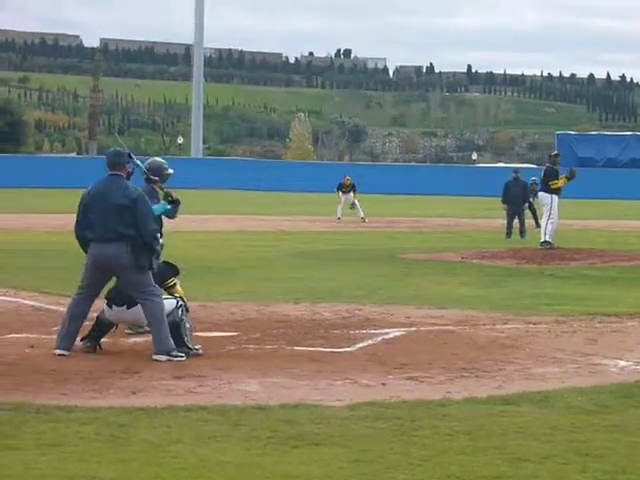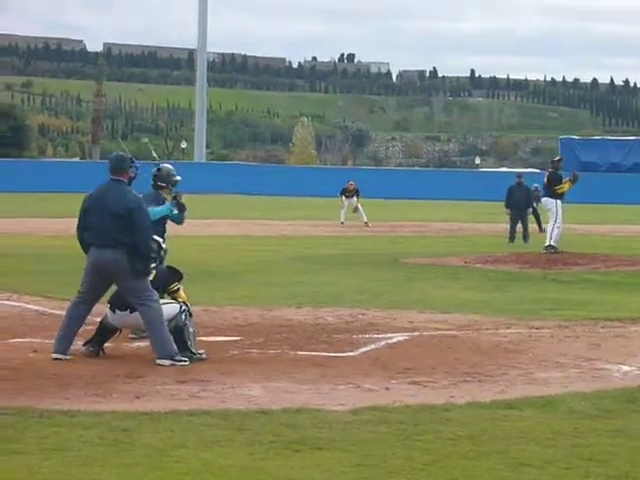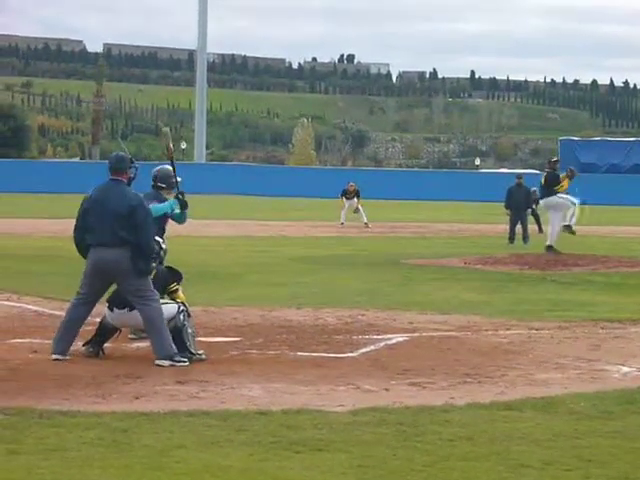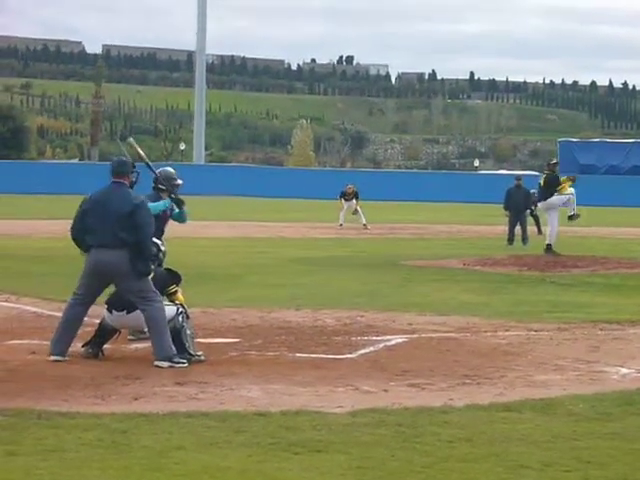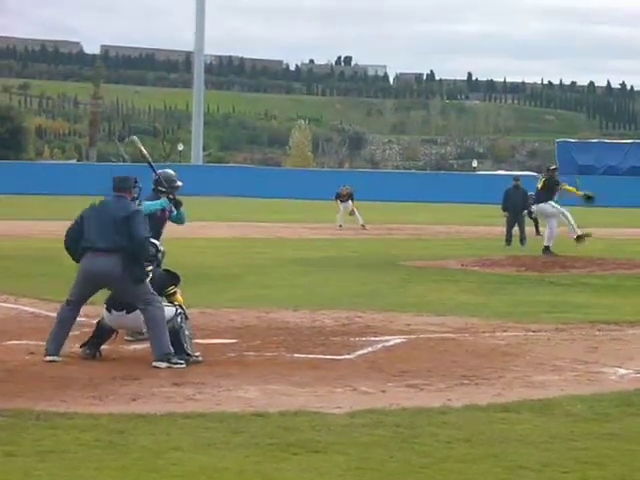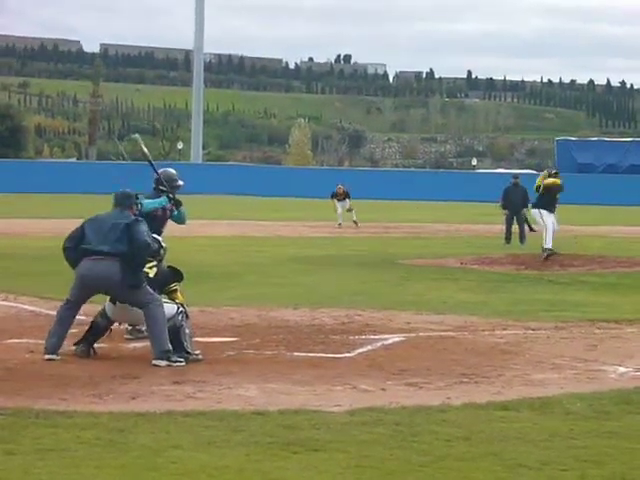
dt=0.3s
person 1, frame 1
left shoulder: (91, 192)
right shoulder: (133, 193)
left elbow: (79, 228)
right elbow: (148, 228)
left wrist: (91, 249)
right wrist: (153, 250)
left hip: (97, 251)
right hip: (125, 252)
left knee: (82, 296)
right knee: (151, 296)
left ankle: (63, 344)
right ankle: (163, 349)
person 1, frame 2
left shoulder: (92, 196)
right shoulder: (132, 199)
left elbow: (81, 231)
right elbow: (143, 236)
right wrist: (146, 261)
left hip: (97, 256)
right hip: (124, 258)
left knee: (82, 301)
right knee: (149, 302)
left ankle: (60, 348)
right ankle: (166, 353)
person 1, frame 3
left shoulder: (92, 197)
right shoulder: (134, 199)
left elbow: (79, 233)
right elbow: (146, 236)
left wrist: (89, 255)
right wrist: (147, 261)
left hip: (97, 256)
right hip: (125, 257)
left knee: (82, 301)
right knee: (149, 302)
left ankle: (59, 349)
right ankle: (166, 354)
person 1, frame 4
left shoulder: (92, 199)
right shoulder: (136, 201)
left elbow: (76, 232)
right elbow: (145, 236)
right wrist: (145, 262)
left hip: (96, 258)
right hip: (124, 259)
left knee: (78, 302)
right knee: (151, 302)
left ankle: (57, 350)
right ankle: (165, 355)
person 1, frame 5
left shoulder: (92, 209)
right shoulder: (133, 211)
left elbow: (70, 238)
right elbow: (141, 242)
right wrist: (142, 264)
left hip: (89, 264)
right hip: (118, 265)
left knee: (71, 305)
right knee: (152, 303)
left ankle: (51, 351)
right ankle: (163, 356)
person 1, frame 6
left shoulder: (93, 221)
right shoulder: (134, 221)
left elbow: (69, 245)
right elbow: (144, 245)
left hip: (86, 269)
right hip: (115, 270)
left knee: (70, 305)
right knee: (152, 303)
left ankle: (51, 349)
right ankle: (162, 355)
person 2, frame 1
left shoulder: (155, 193)
right shoulder: (146, 191)
left elbow: (170, 215)
left wrist: (174, 205)
right wrist: (164, 204)
right ankle: (135, 323)
person 2, frame 2
left shoulder: (162, 199)
right shoulder: (151, 197)
left elbow: (178, 220)
right elbow: (148, 215)
left wrist: (180, 210)
right wrist: (170, 206)
right ankle: (138, 327)
person 2, frame 3
left shoulder: (166, 201)
right shoulder: (150, 197)
left elbow: (180, 220)
right elbow: (150, 212)
left wrist: (182, 207)
right wrist: (173, 203)
right ankle: (137, 328)
person 2, frame 4
left shoulder: (166, 203)
right shoulder: (150, 199)
left elbow: (182, 219)
left wrist: (180, 206)
right wrist: (168, 202)
right ankle: (136, 328)
person 2, frame 5
left shoulder: (165, 205)
right shoulder: (149, 200)
left elbow: (180, 220)
right elbow: (143, 209)
left wrist: (178, 208)
right wrist: (165, 202)
right ankle: (133, 329)
person 2, frame 6
left shoulder: (167, 205)
right shoulder: (150, 199)
left elbow: (181, 220)
right elbow: (142, 207)
left wrist: (179, 207)
right wrist: (165, 200)
right ankle: (133, 327)
person 3, frame 1
right shoulder: (161, 267)
right elbow: (178, 294)
left hip: (114, 312)
right hip: (139, 311)
right knee: (178, 303)
left ankle: (90, 341)
right ankle: (184, 347)
person 3, frame 2
right shoulder: (164, 272)
right elbow: (181, 299)
left hip: (116, 315)
right knee: (181, 309)
left ankle: (93, 346)
right ankle: (187, 352)
person 3, frame 3
right shoulder: (164, 272)
right elbow: (180, 300)
left hip: (115, 314)
right knee: (180, 310)
left ankle: (93, 346)
right ankle: (186, 352)
person 3, frame 4
right shoulder: (163, 274)
right elbow: (179, 302)
left hip: (113, 316)
right hip: (139, 316)
right knee: (179, 311)
left ankle: (92, 348)
right ankle: (185, 354)
person 3, frame 5
right shoulder: (162, 275)
right elbow: (177, 302)
left hip: (113, 316)
right hip: (137, 316)
right knee: (178, 312)
left ankle: (90, 348)
right ankle: (183, 354)
person 3, frame 6
right shoulder: (164, 271)
right elbow: (177, 301)
left hip: (116, 308)
left knee: (105, 313)
right knee: (178, 310)
left ankle: (83, 346)
right ankle: (183, 353)
